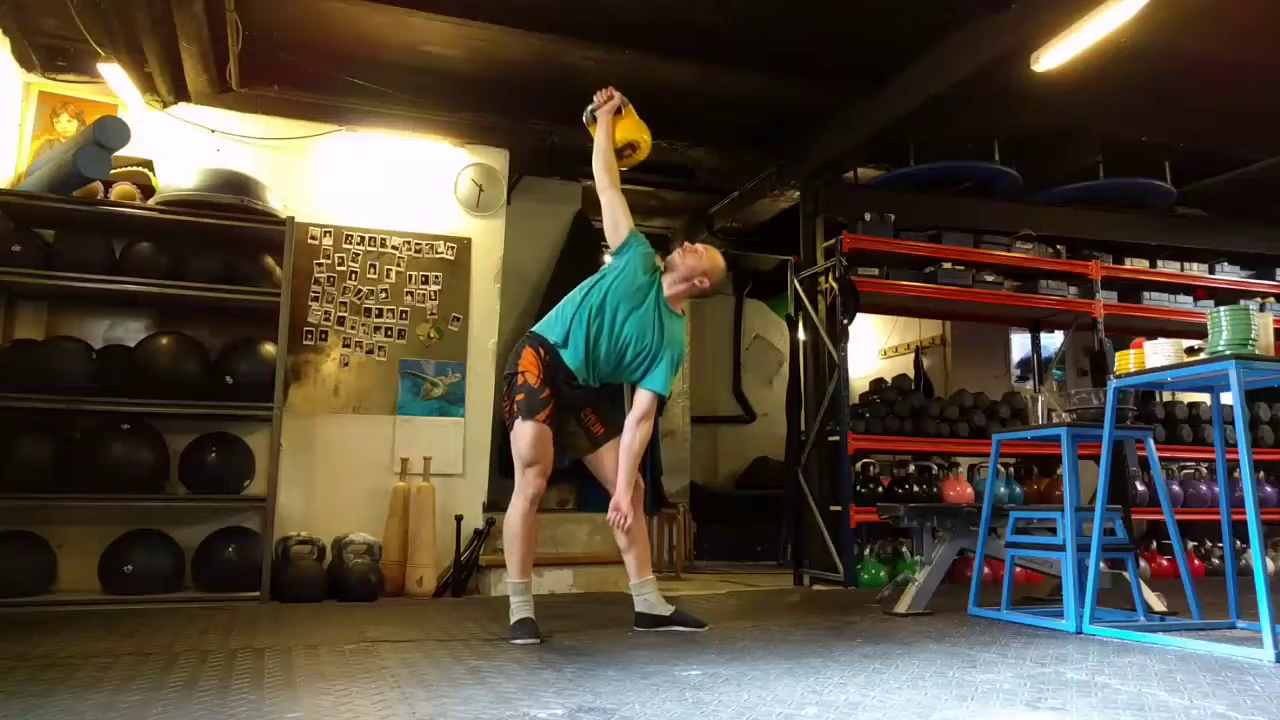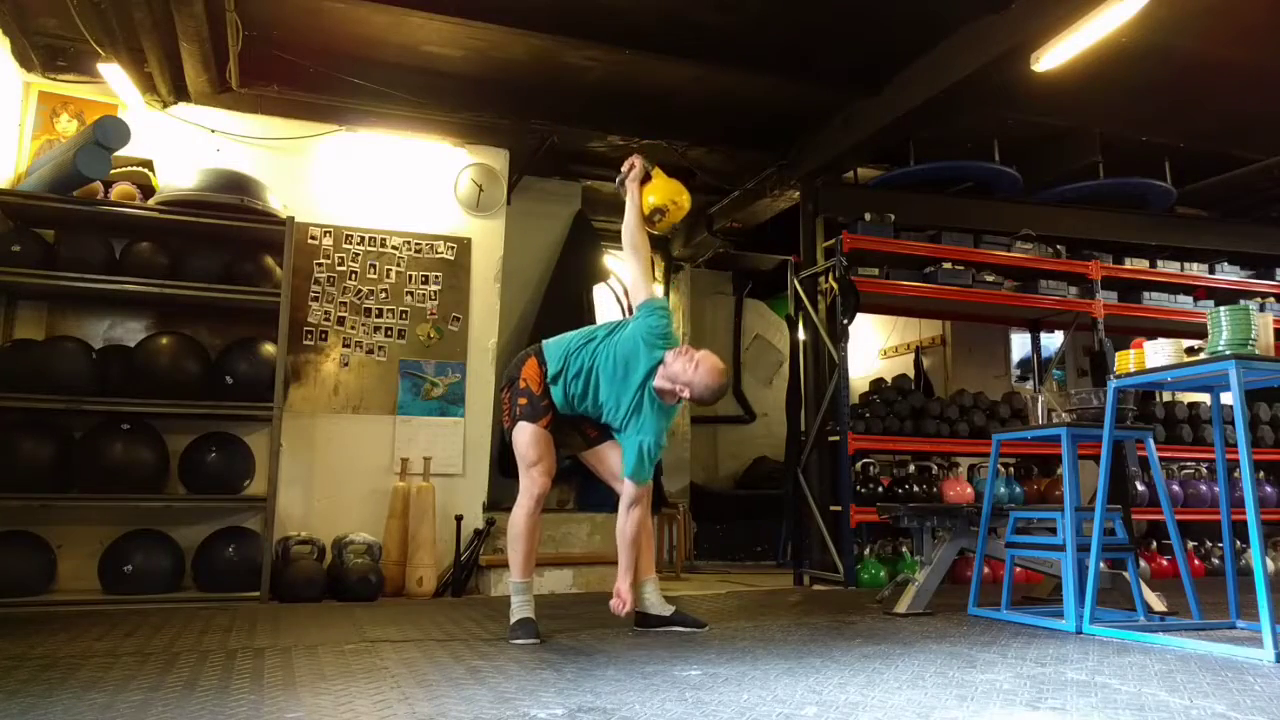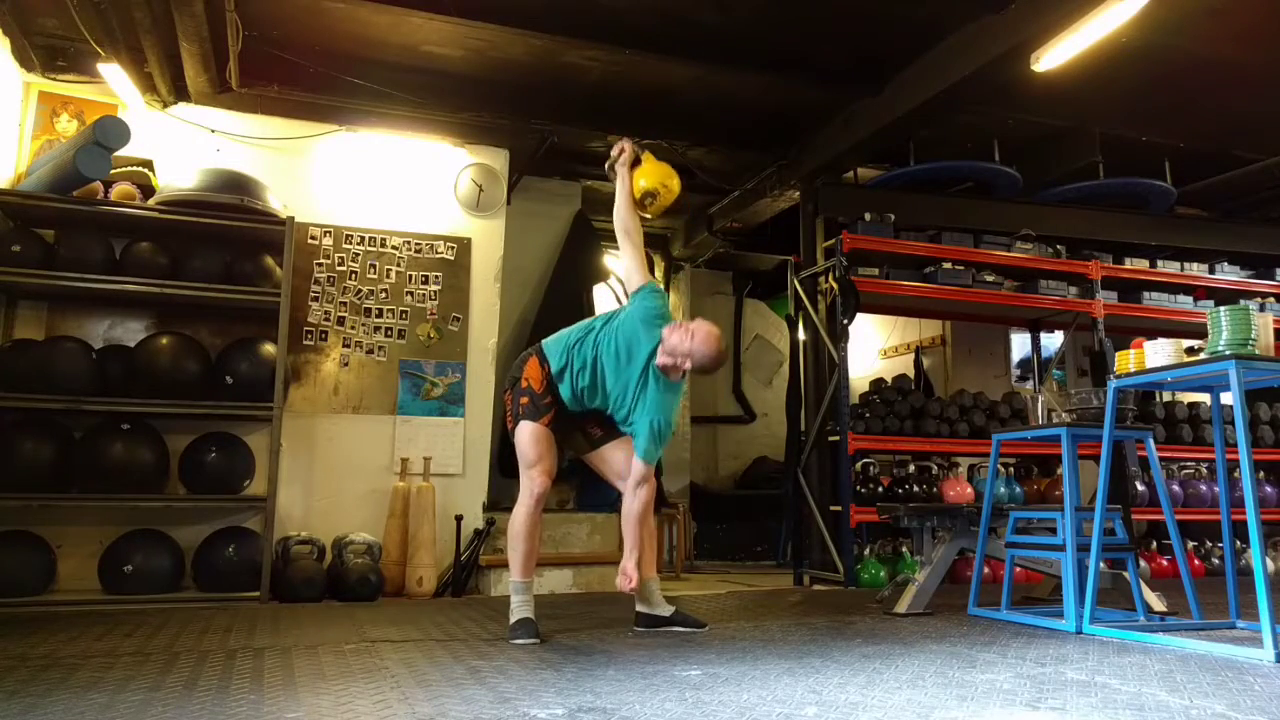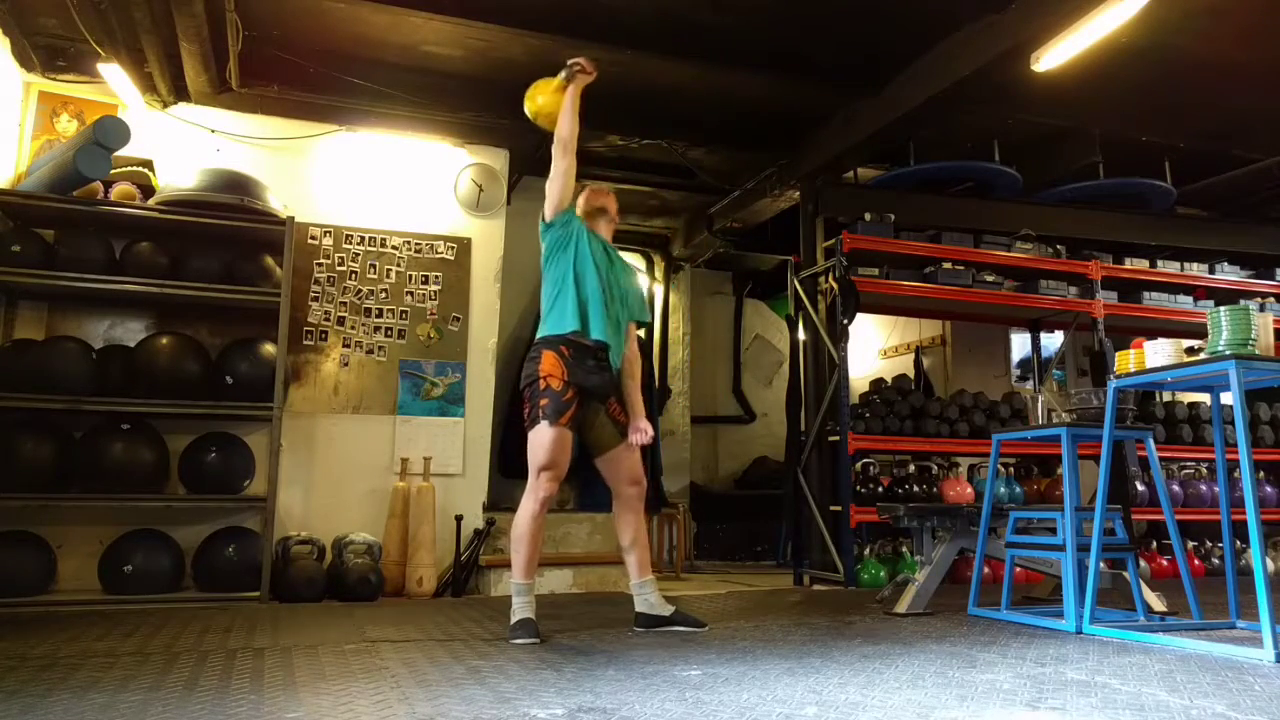
dt=1s
person 1, frame 1
left shoulder: (672, 340)
right shoulder: (637, 262)
left elbow: (640, 415)
right elbow: (606, 184)
left wrist: (622, 485)
right wrist: (606, 118)
left hip: (588, 388)
right hip: (541, 361)
left knee: (634, 490)
right knee: (531, 485)
left ankle: (648, 604)
right ankle: (520, 610)
person 1, frame 2
left shoulder: (650, 424)
right shoulder: (657, 333)
left elbow: (632, 503)
right elbow: (635, 257)
left wrist: (626, 579)
right wrist: (633, 189)
left hip: (579, 408)
right hip: (537, 374)
left knee: (641, 488)
right knee: (537, 486)
left ankle: (650, 603)
right ankle: (521, 610)
person 1, frame 3
left shoulder: (658, 407)
right shoulder: (652, 316)
left elbow: (637, 485)
right elbow: (629, 240)
left wrist: (632, 557)
right wrist: (625, 170)
left hip: (585, 406)
right hip: (540, 375)
left knee: (644, 483)
right knee: (537, 484)
left ankle: (651, 602)
right ankle: (520, 609)
person 1, frame 4
left shoulder: (627, 272)
right shoulder: (565, 230)
left elbow: (630, 348)
right elbow: (564, 149)
left wrist: (637, 410)
right wrist: (576, 86)
left hip: (605, 377)
right hip: (559, 361)
left knee: (632, 486)
right knee: (543, 485)
left ankle: (649, 603)
right ankle: (522, 608)
